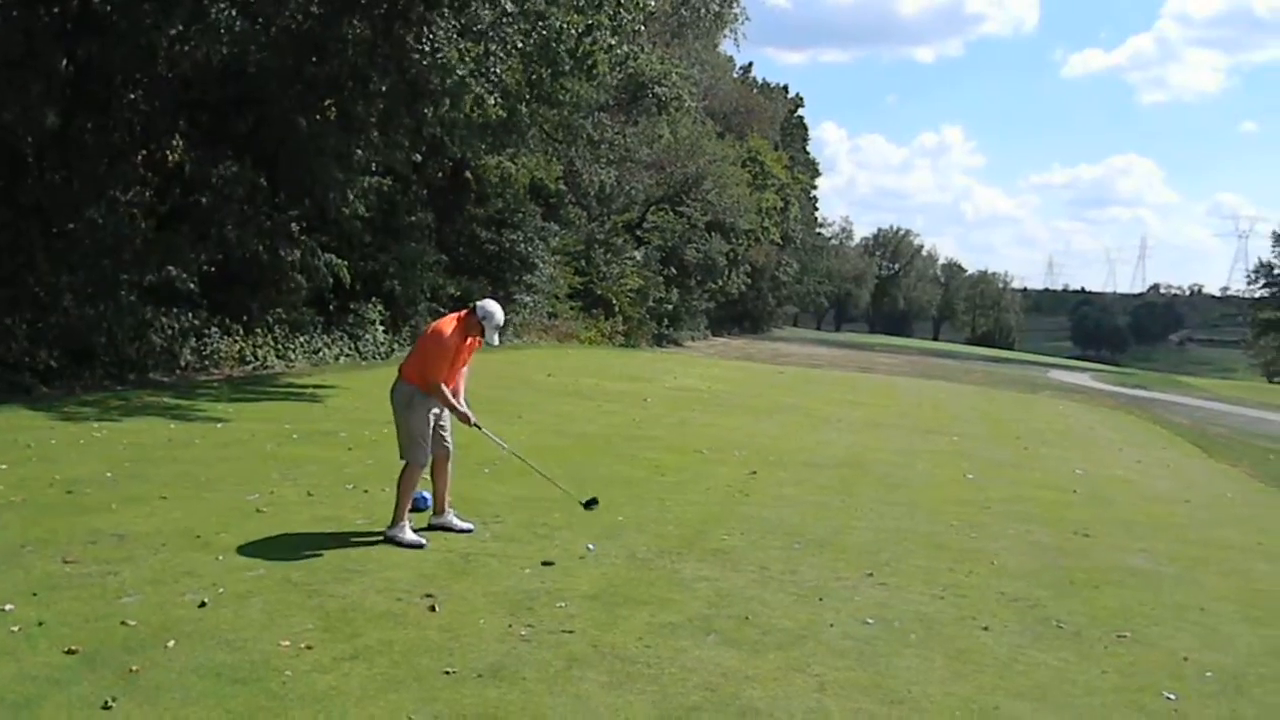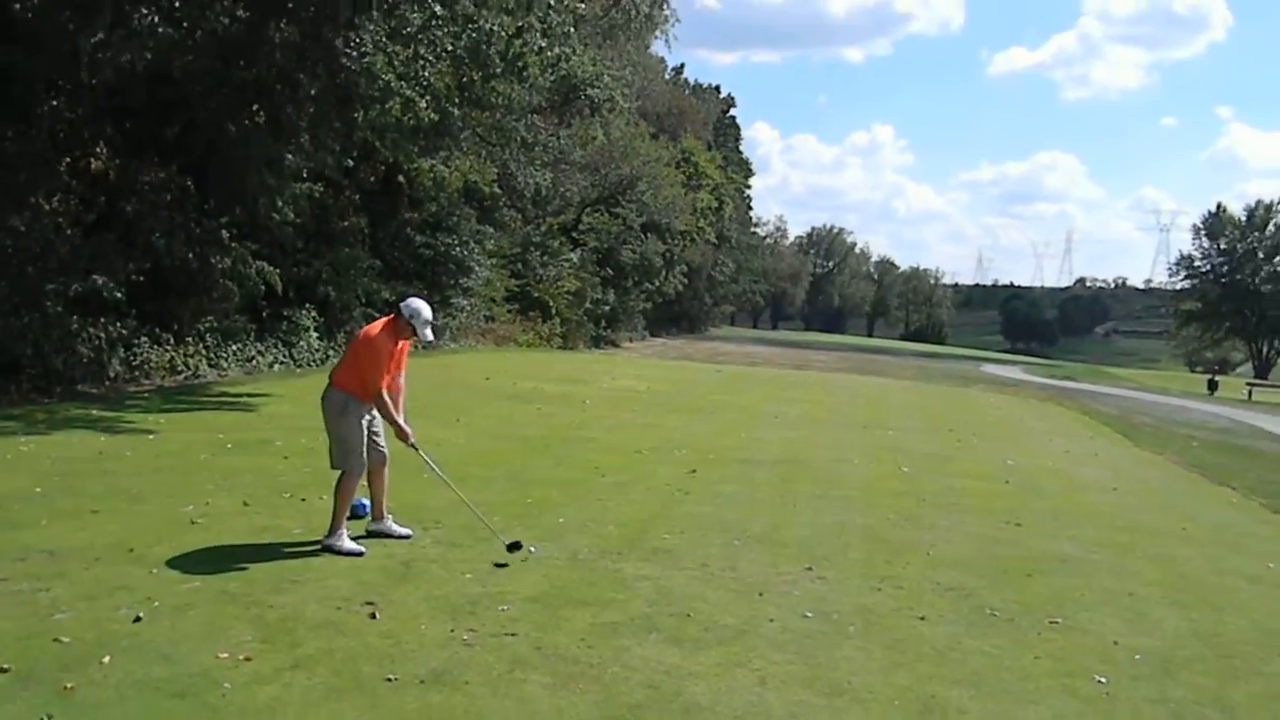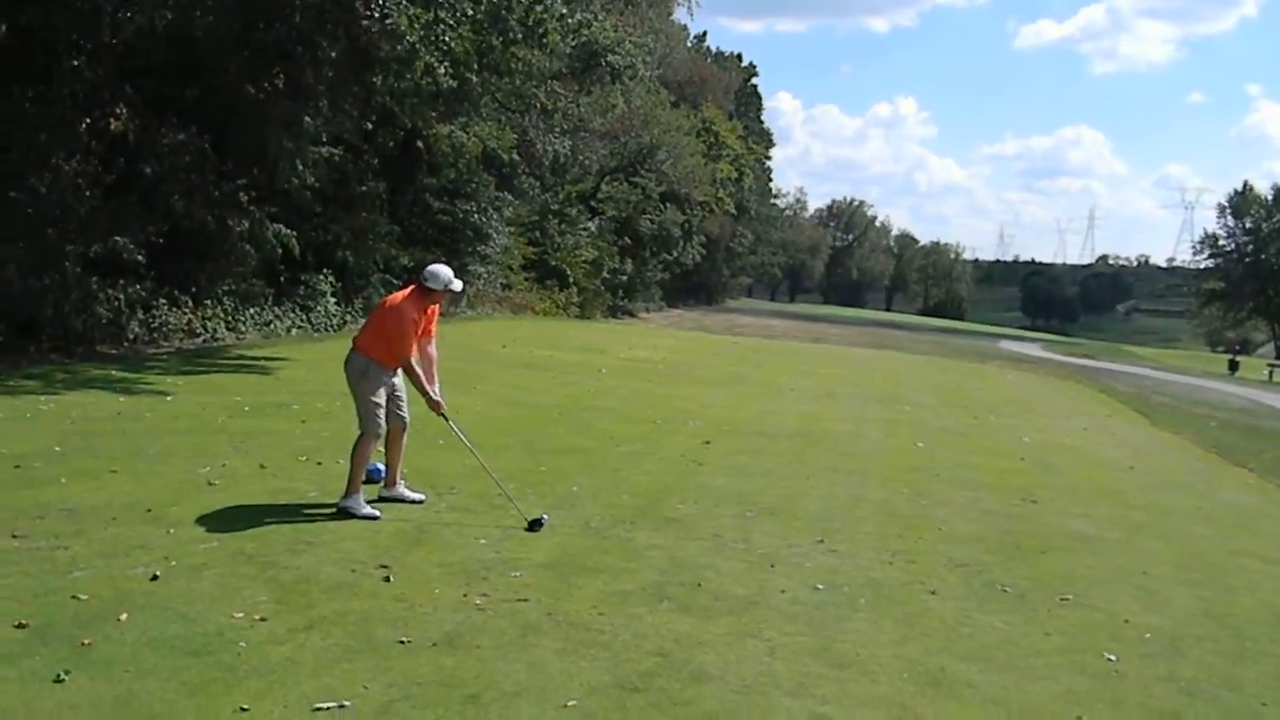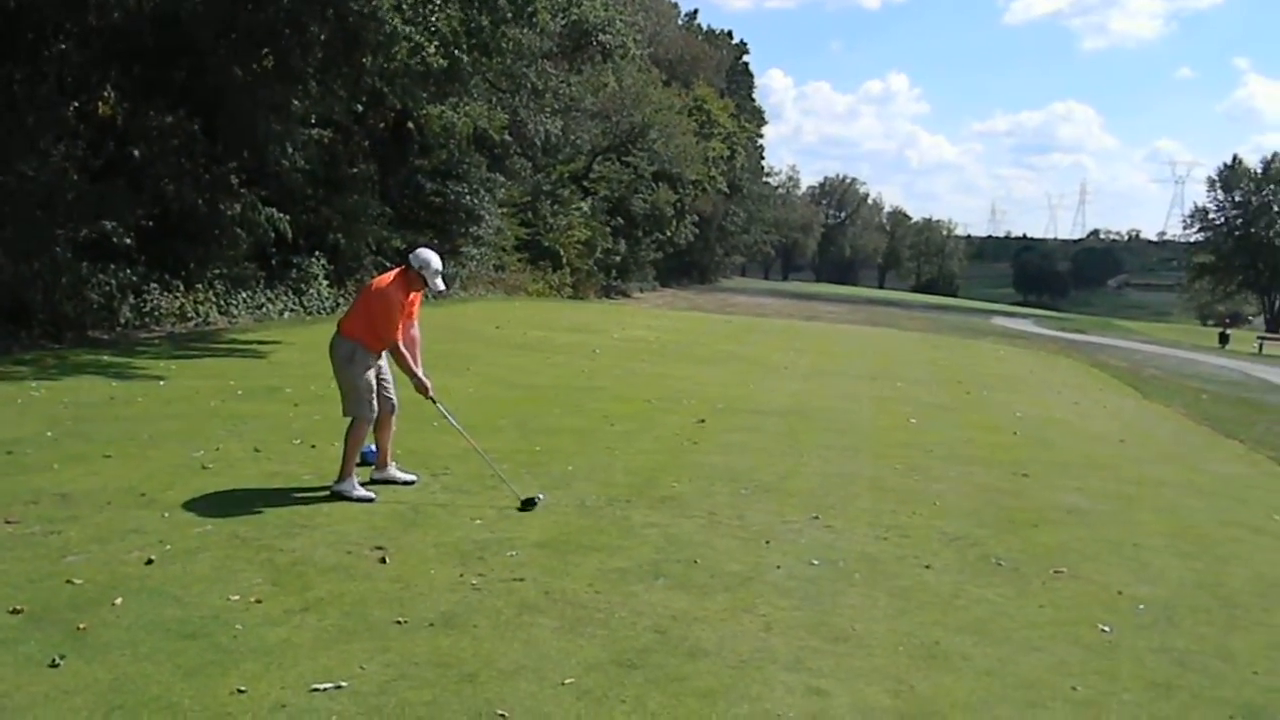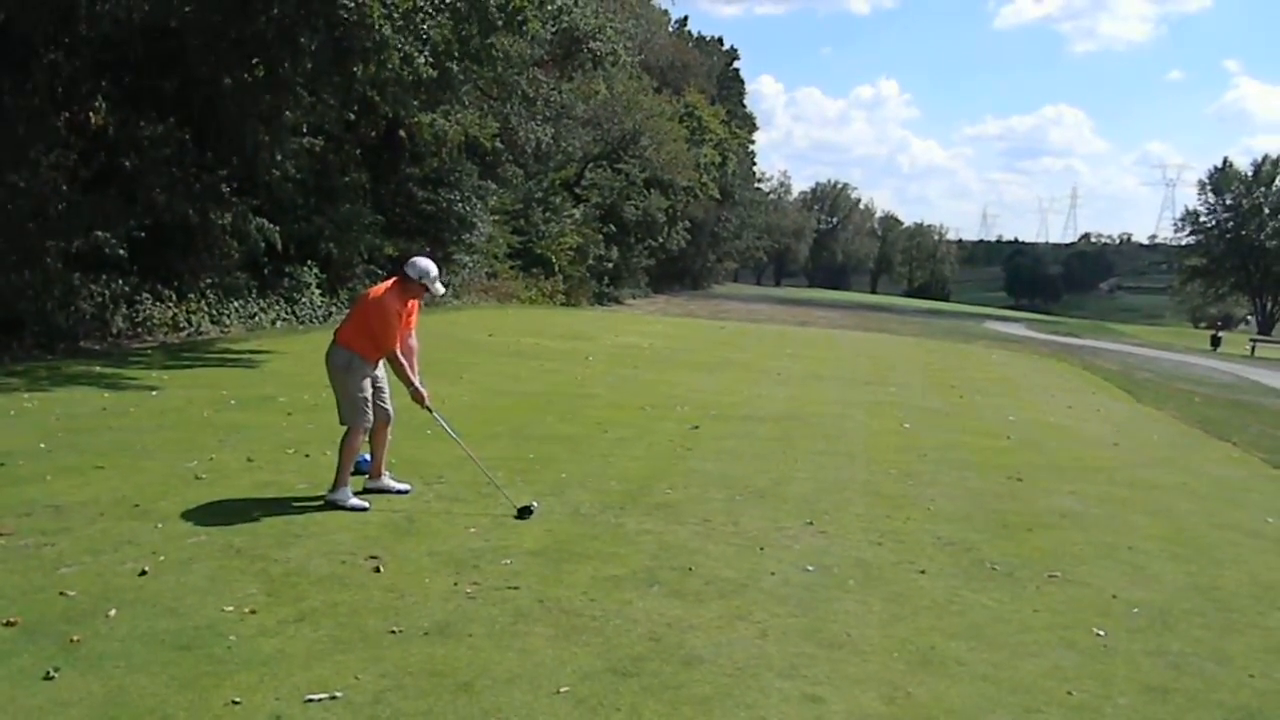
dt=1s
person 1, frame 1
left shoulder: (472, 334)
right shoulder: (444, 335)
left elbow: (461, 366)
right elbow: (435, 383)
left wrist: (460, 400)
right wrist: (457, 410)
left hip: (435, 395)
right hip: (413, 393)
left knee: (443, 453)
right knee: (418, 458)
left ankle: (441, 514)
right ankle: (398, 525)
person 1, frame 2
left shoulder: (402, 338)
right shoulder: (376, 340)
left elbow: (397, 378)
right elbow: (378, 392)
left wrist: (400, 418)
right wrist: (397, 426)
left hip: (366, 402)
right hip: (345, 401)
left knee: (379, 459)
right knee: (354, 466)
left ankle: (379, 520)
right ankle: (336, 535)
person 1, frame 3
left shoulder: (430, 306)
right shoulder: (403, 310)
left elbow: (428, 346)
right elbow: (409, 362)
left wrist: (435, 387)
right wrist: (428, 396)
left hip: (389, 367)
right hip: (367, 366)
left knee: (399, 425)
right knee: (373, 429)
left ankle: (392, 486)
right ankle: (351, 497)
person 1, frame 4
left shoulder: (413, 287)
right shoulder: (389, 292)
left elbow: (411, 328)
right elbow: (395, 345)
left wrist: (419, 370)
right wrist: (416, 378)
left hip: (373, 349)
right hip: (352, 349)
left knee: (388, 407)
right knee: (366, 414)
left ankle: (383, 468)
right ankle: (345, 481)
person 1, frame 5
left shoulder: (410, 298)
right shoulder: (386, 302)
left elbow: (408, 338)
right elbow: (393, 354)
left wrist: (416, 380)
right wrist: (413, 387)
left hip: (370, 358)
right hip: (348, 358)
left knee: (383, 417)
right knee: (361, 422)
left ankle: (377, 477)
right ankle: (339, 489)
